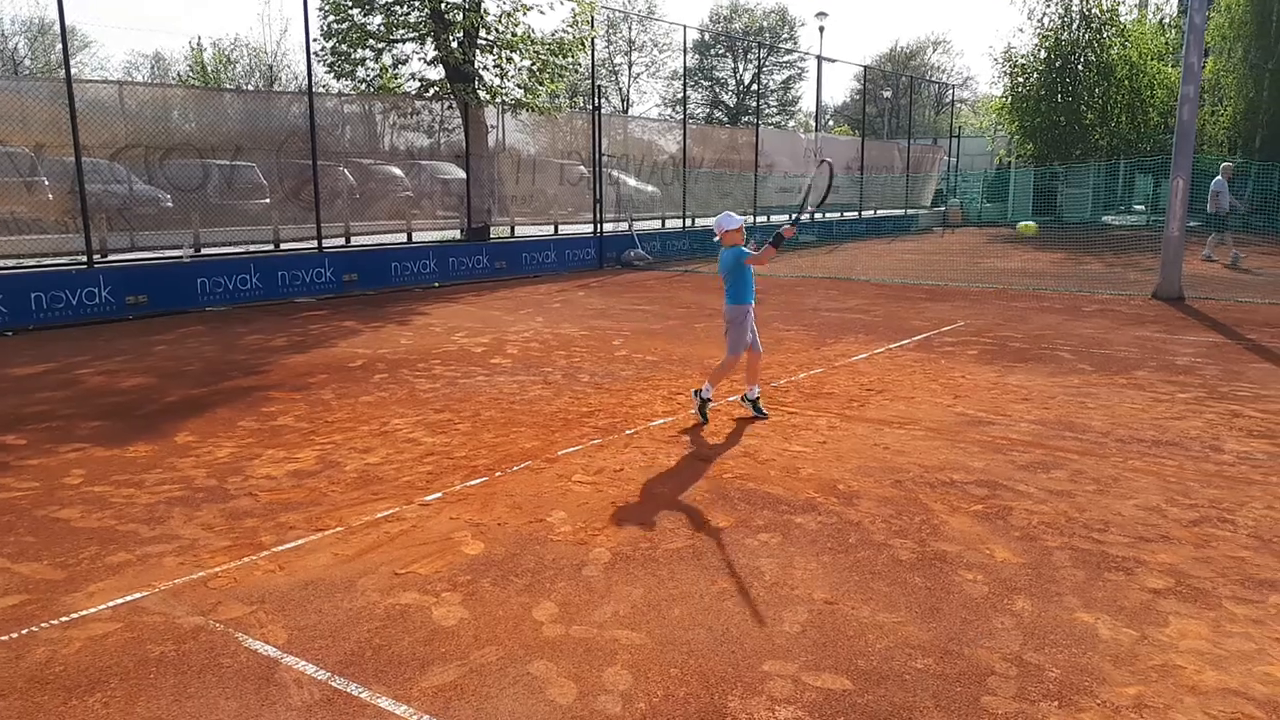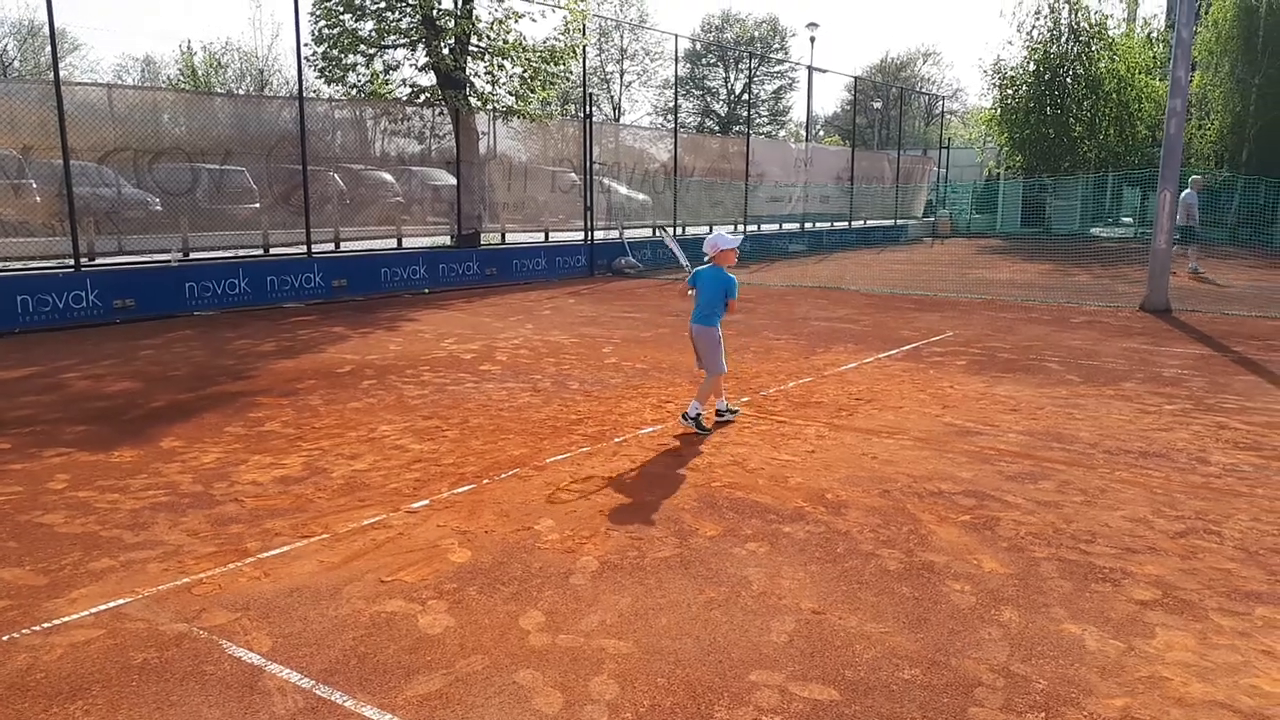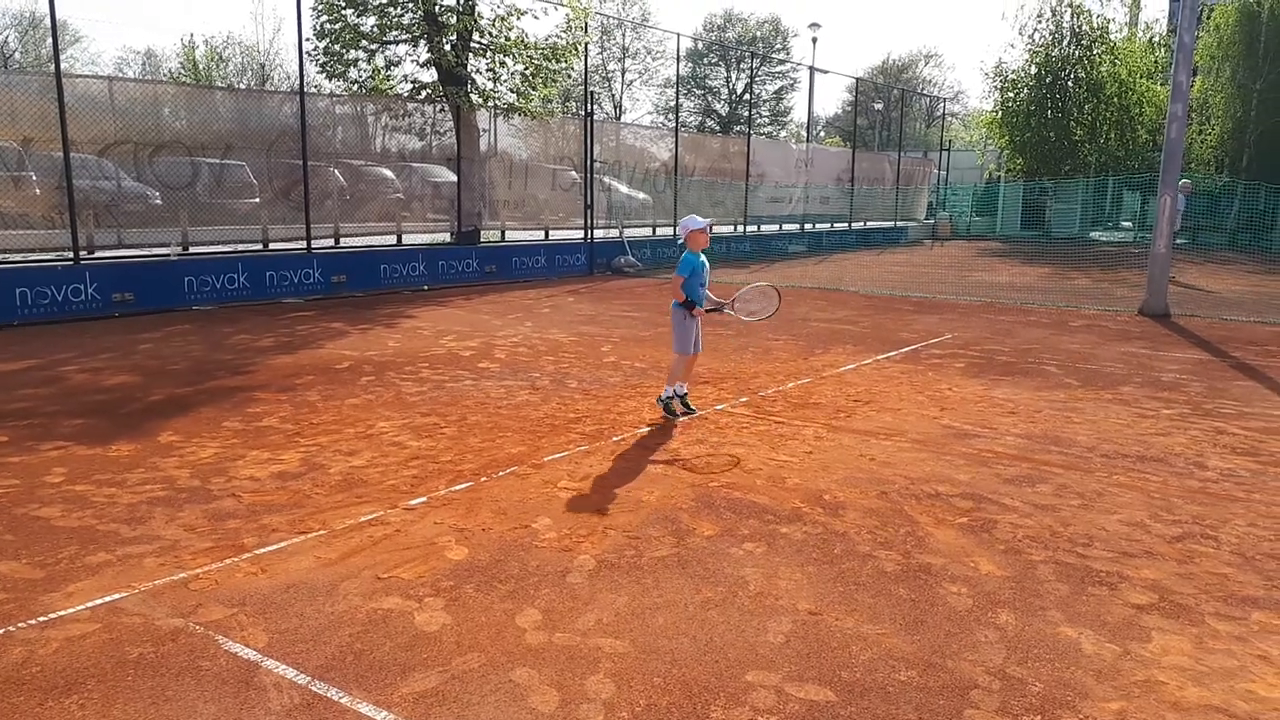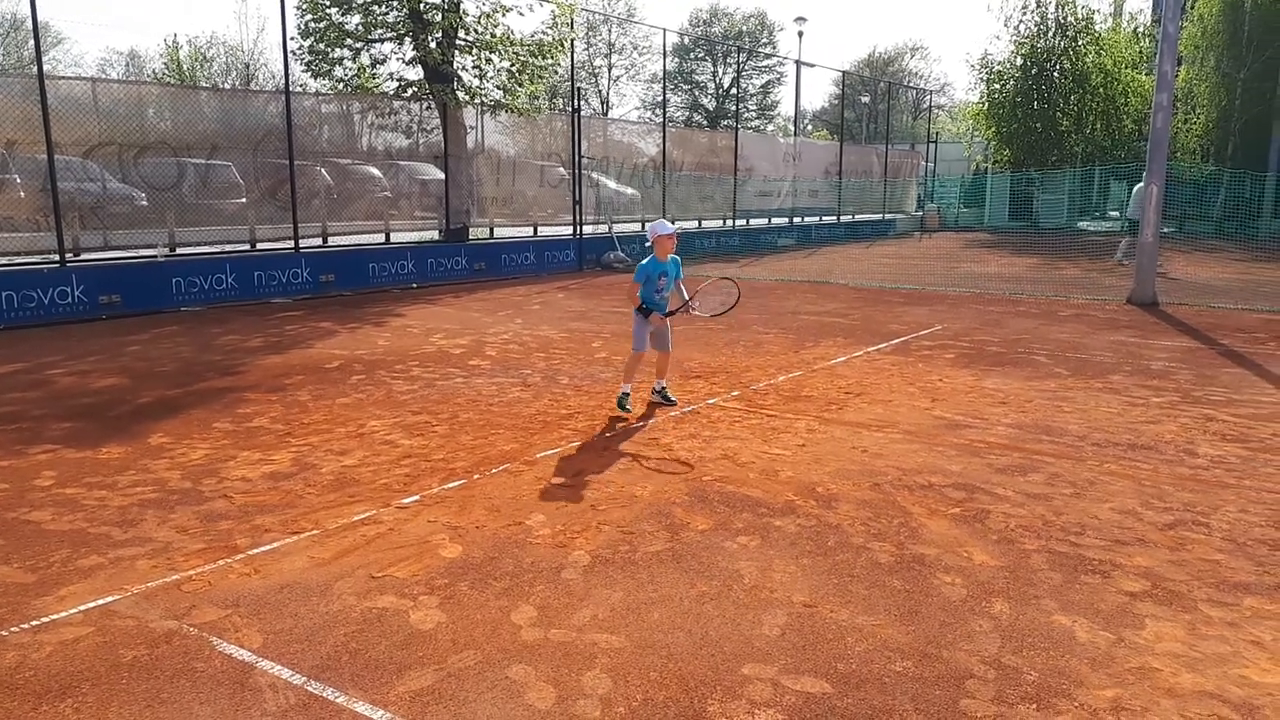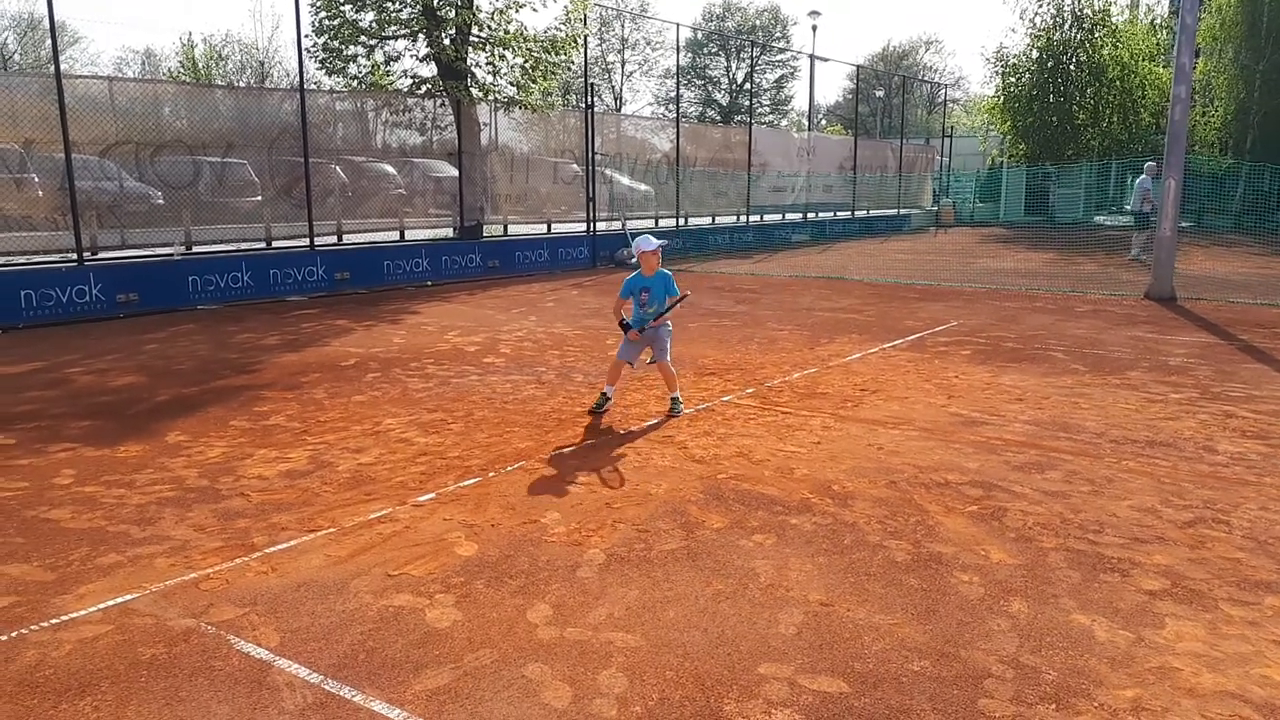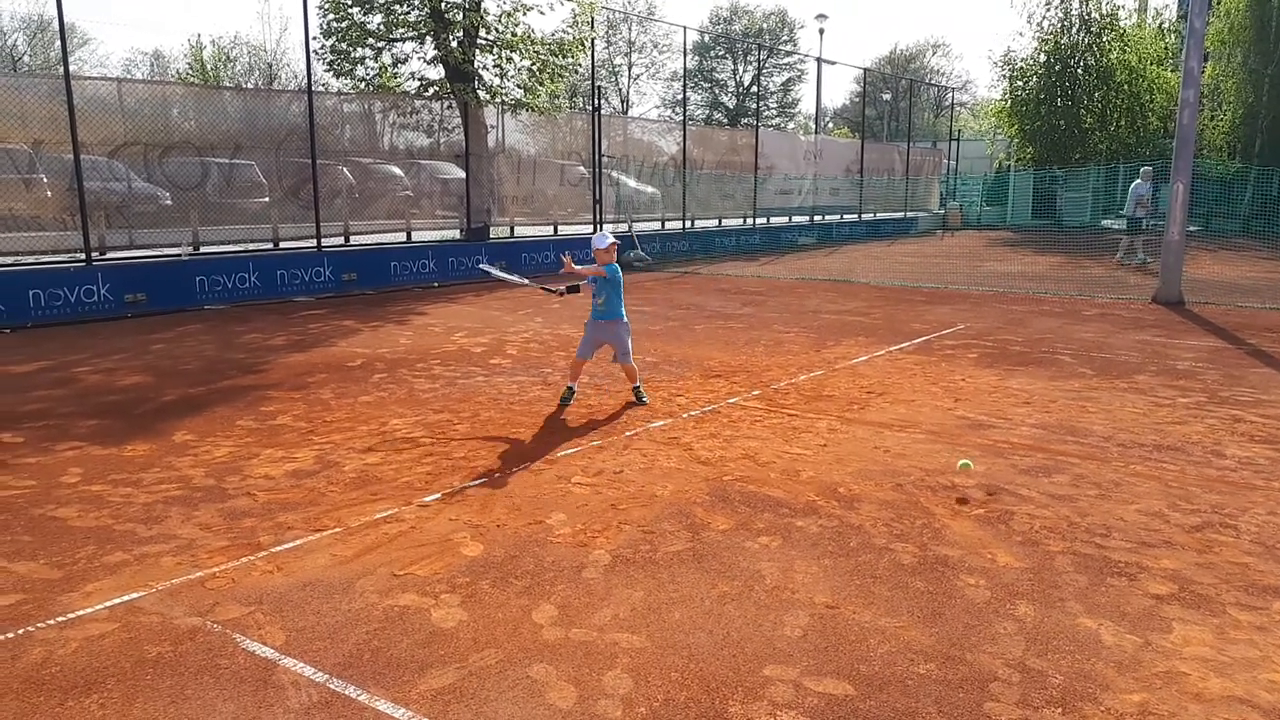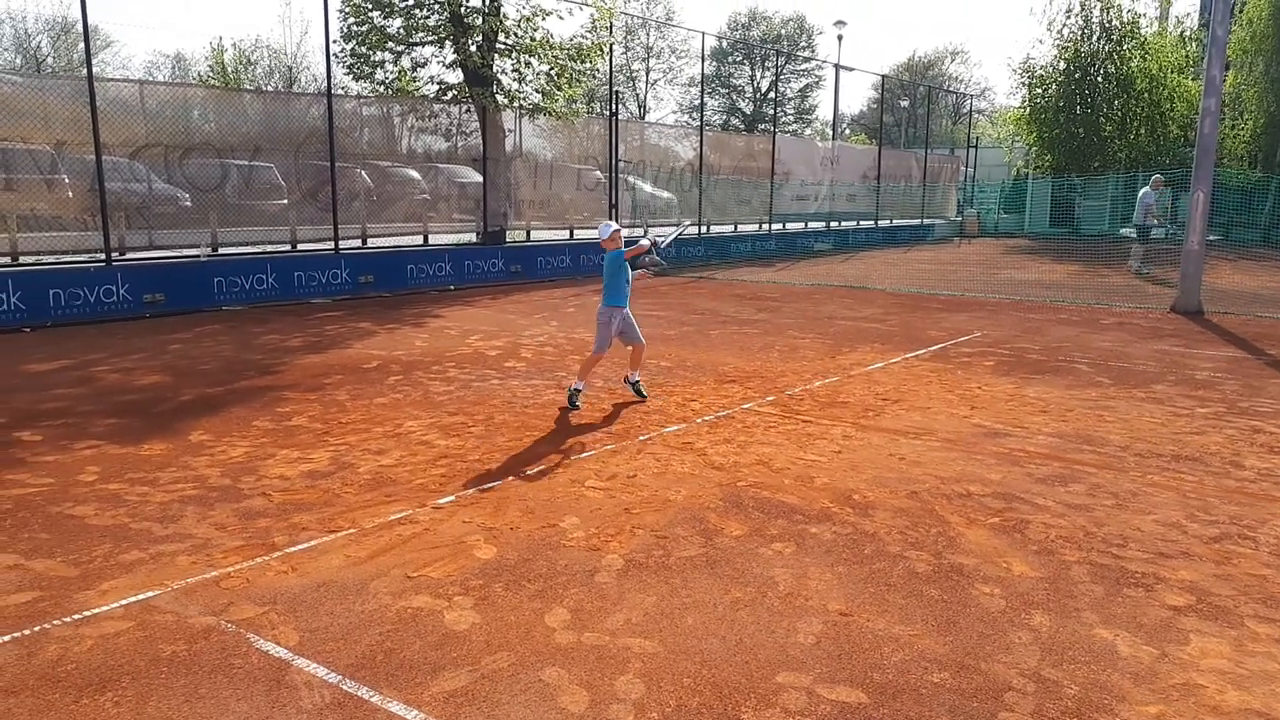
dt=0.5s
person 1, frame 1
left shoulder: (725, 254)
right shoulder: (737, 253)
right elbow: (760, 259)
right wrist: (779, 237)
left hip: (743, 310)
right hip: (739, 311)
left knee: (755, 354)
right knee: (732, 359)
left ankle: (751, 396)
right ankle: (703, 395)
person 1, frame 2
left shoulder: (700, 271)
right shoulder: (729, 280)
left elbow: (683, 290)
right elbow: (731, 309)
left hip: (696, 326)
right hip: (708, 329)
left knee: (717, 370)
right knee: (714, 374)
left ankle: (722, 408)
right ankle: (691, 415)
person 1, frame 3
left shoulder: (702, 258)
right shoulder: (688, 259)
right elbow: (674, 289)
left wrist: (716, 301)
right wrist: (692, 306)
left hip: (692, 312)
right hip: (683, 312)
left knee: (692, 355)
right knee: (683, 355)
left ankle: (680, 393)
right ankle: (666, 397)
person 1, frame 4
left shoulder: (675, 262)
right shoulder: (645, 266)
left elbow: (678, 285)
right elbow: (631, 294)
left wrist: (686, 299)
right wrist: (648, 314)
left hip: (662, 315)
right hip: (644, 315)
left knee: (665, 353)
right knee: (638, 352)
left ankle: (658, 390)
right ankle: (624, 394)
person 1, frame 5
left shoulder: (666, 277)
right shoulder: (631, 282)
right elbow: (617, 308)
left wrist: (663, 318)
right wrist: (626, 328)
left hip: (659, 328)
right hip: (636, 329)
left knee: (663, 363)
right knee: (618, 362)
left ankle: (676, 399)
right ankle: (606, 397)
person 1, frame 6
left shoulder: (614, 269)
right shoulder: (594, 271)
left elbow: (596, 271)
left wrist: (575, 269)
right wrist: (568, 289)
left hip: (617, 325)
right hip: (595, 323)
left knee: (627, 364)
right knee: (579, 359)
left ankle: (636, 388)
right ankle: (570, 389)
person 1, frame 7
left shoulder: (616, 257)
right shoulder: (615, 256)
right elbow: (640, 247)
left wrist: (636, 274)
right wrist: (647, 240)
left hip: (623, 311)
right hip: (610, 312)
left knee: (639, 345)
right knee: (598, 354)
left ankle: (632, 379)
right ankle: (575, 389)
